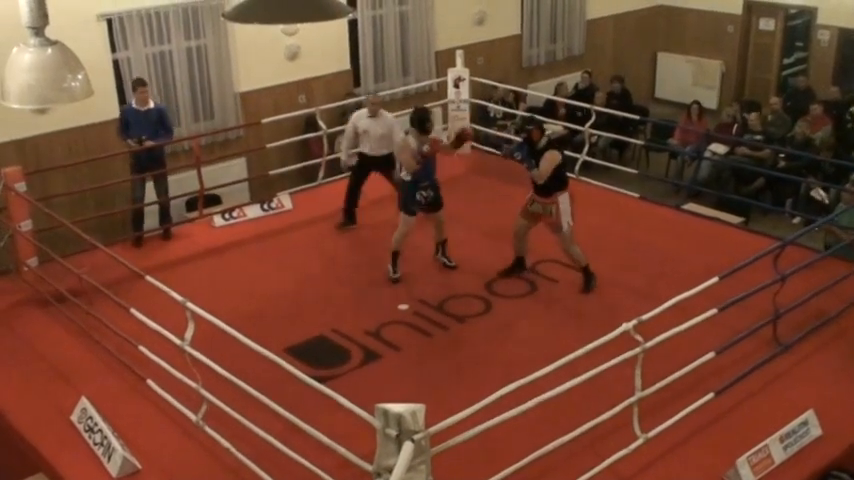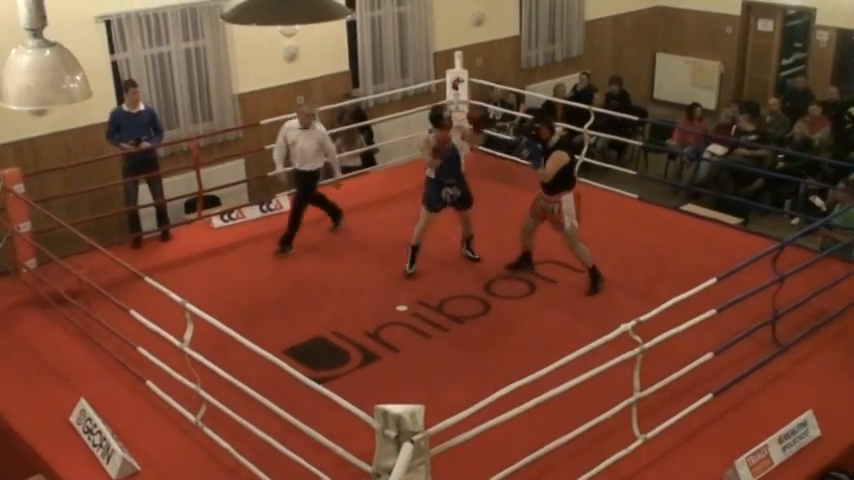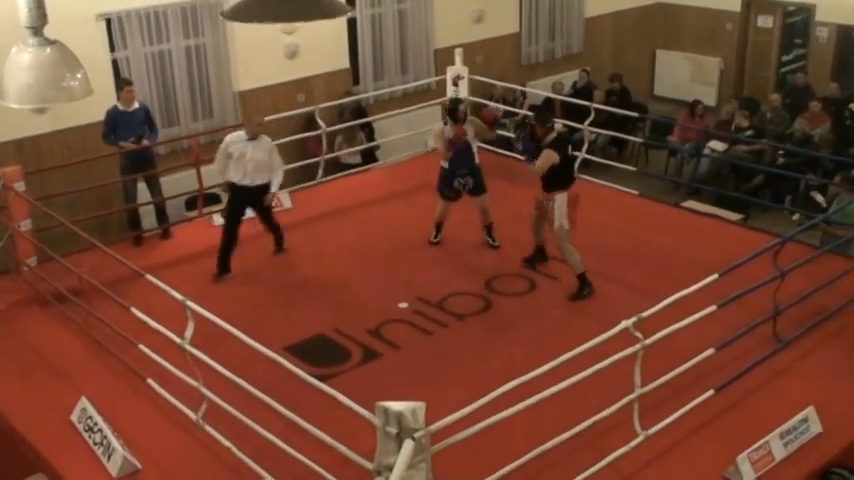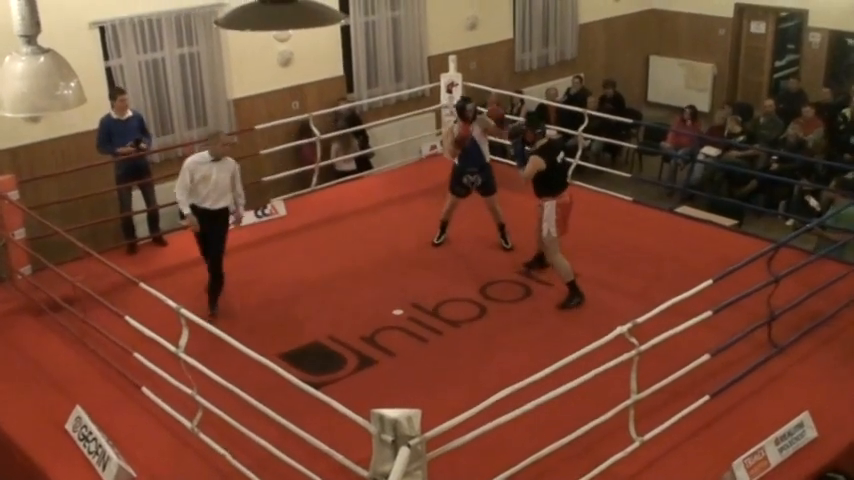
dt=0.4s
person 1, frame 1
left shoulder: (552, 152)
right shoulder: (532, 144)
left elbow: (540, 178)
right elbow: (515, 150)
left wrist: (526, 159)
right wrist: (513, 152)
left hip: (556, 200)
right hip: (538, 196)
left knee: (567, 245)
right knee: (519, 232)
left ankle: (588, 274)
right ankle: (518, 265)
person 1, frame 2
left shoulder: (560, 152)
right shoulder: (547, 142)
left elbow: (545, 176)
left wrist: (533, 156)
left hip: (562, 199)
right hip: (545, 195)
left knee: (573, 243)
right knee: (527, 227)
left ankle: (596, 276)
right ankle: (525, 260)
person 1, frame 3
left shoulder: (551, 151)
right shoulder: (561, 136)
left elbow: (537, 171)
left wrist: (528, 151)
left hip: (560, 197)
right hip: (553, 193)
left knee: (563, 244)
right knee: (537, 218)
left ankle: (585, 284)
right ankle: (540, 253)
person 1, frame 4
left shoulder: (538, 157)
right shoulder: (554, 144)
left elbow: (526, 177)
left wrist: (519, 156)
right wrist: (519, 138)
left hip: (553, 203)
right hip: (560, 196)
left knee: (553, 252)
right knee: (541, 230)
left ankle: (575, 293)
right ankle: (540, 259)
person 2, frame 1
left shoulder: (159, 109)
right shoulder: (126, 111)
left elbow: (169, 133)
right elbow: (122, 131)
left wrist: (155, 143)
right wrist: (129, 141)
left hip: (156, 156)
right hip: (137, 158)
left knee: (163, 194)
right knee: (137, 197)
left ankle: (166, 227)
right ankle: (137, 233)
person 2, frame 2
left shoulder: (149, 111)
right shoulder: (117, 114)
left elbow: (160, 133)
right elbow: (110, 136)
left wrist: (151, 144)
right wrist: (122, 145)
left hip: (150, 159)
right hip: (130, 161)
left knee: (158, 196)
right knee: (131, 200)
left ankle: (164, 228)
right ankle: (136, 235)
person 2, frame 3
left shoulder: (143, 108)
right shoulder: (112, 114)
left elbow: (154, 129)
right elbow: (106, 137)
left wrist: (149, 141)
right wrist: (122, 144)
left hip: (147, 157)
right hip: (127, 161)
left knee: (157, 194)
right knee: (130, 199)
left ankle: (165, 226)
right ankle: (137, 233)
person 2, frame 4
left shoulder: (137, 116)
right shoulder: (106, 122)
left elbow: (147, 136)
right elbow: (101, 147)
left wrist: (145, 144)
right wrist: (120, 150)
left hip: (142, 165)
right hip: (123, 169)
left knee: (152, 202)
right knee: (125, 208)
left ankle: (156, 234)
right ankle: (131, 241)
person 3, frame 1
left shoulder: (431, 137)
right shoulder: (403, 143)
left elbow: (447, 150)
right elbow: (411, 166)
left wrist: (457, 141)
right wrist: (424, 154)
left hip: (430, 185)
right hip: (410, 187)
left knee: (439, 223)
right knee: (404, 228)
left ankle: (441, 254)
right ankle: (394, 264)
person 3, frame 2
left shoulder: (458, 130)
right shoulder: (427, 139)
left elbow: (477, 142)
right elbow: (432, 164)
left wrist: (478, 127)
right wrist: (438, 147)
left hip: (457, 182)
right hip: (436, 183)
left knee: (466, 218)
right knee: (424, 222)
left ankle: (467, 247)
right ankle: (411, 260)
person 3, frame 3
left shoulder: (472, 123)
right shoulder: (441, 131)
left elbow: (490, 136)
right elbow: (444, 155)
right wrist: (453, 143)
left hip: (472, 171)
right hip: (451, 173)
left knee: (484, 207)
right knee: (444, 208)
left ankle: (489, 234)
right ankle: (437, 231)
person 3, frame 4
left shoulder: (482, 122)
right shoulder: (452, 129)
left elbow: (501, 134)
right elbow: (451, 154)
right wrist: (458, 143)
left hip: (482, 169)
right hip: (462, 170)
left knee: (493, 206)
right knee: (450, 205)
left ankle: (503, 235)
right ankle: (441, 232)
person 4, frame 1
left shoulder: (388, 120)
right shoulder: (357, 117)
left elbow: (397, 141)
right elbow: (348, 137)
right wrist: (345, 156)
left hip: (384, 158)
right hip: (365, 157)
right knee: (353, 187)
right ankle: (349, 219)
person 4, frame 2
left shoulder: (320, 132)
right shoulder: (287, 127)
left elbow: (332, 154)
right elbow: (280, 148)
left wrist: (337, 174)
right wrist: (280, 168)
left hip: (310, 173)
right hip: (297, 171)
left knee: (297, 207)
right knee: (313, 198)
left ankle: (286, 243)
right ankle: (336, 215)
person 4, frame 3
left shoulder: (267, 143)
right shoulder: (230, 140)
left elbow: (277, 168)
right elbow: (220, 162)
left wrist: (273, 191)
right wrist: (225, 180)
left hip: (260, 190)
right hip: (237, 189)
left knee: (268, 221)
right knee: (229, 229)
left ankle: (280, 242)
right ankle: (223, 269)
person 4, frame 4
left shoulder: (231, 164)
right shoulder: (192, 162)
left elbow: (237, 189)
right elbow: (181, 190)
left wrist: (239, 211)
right wrist: (188, 214)
left hip: (220, 214)
right hip: (198, 213)
left knee: (216, 257)
right knee: (206, 252)
left ankle: (213, 302)
right ankle: (215, 278)
